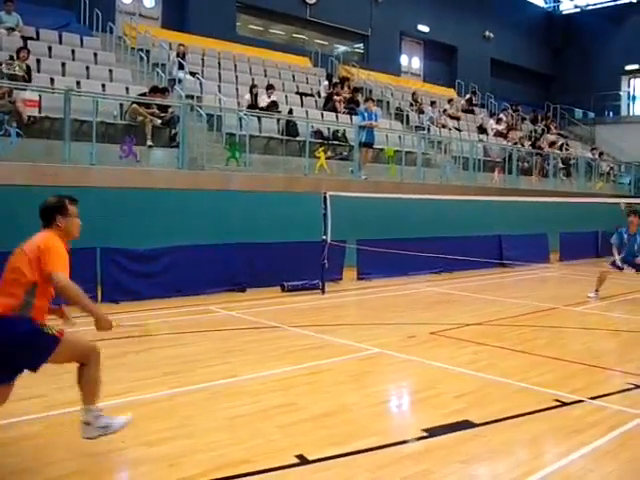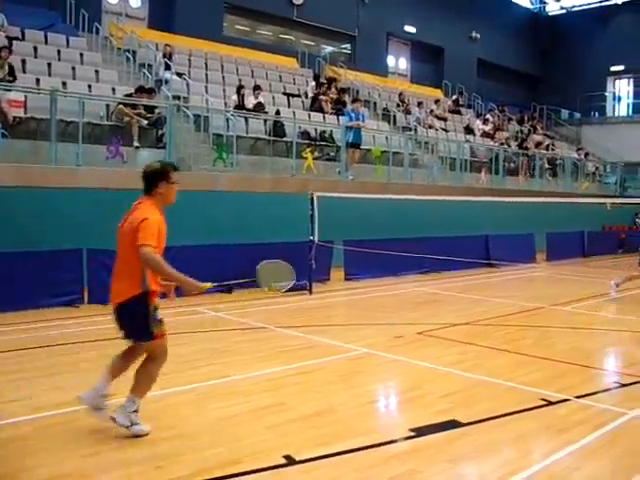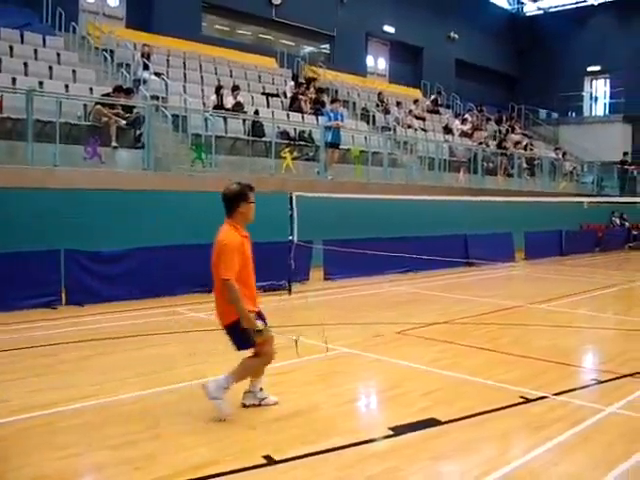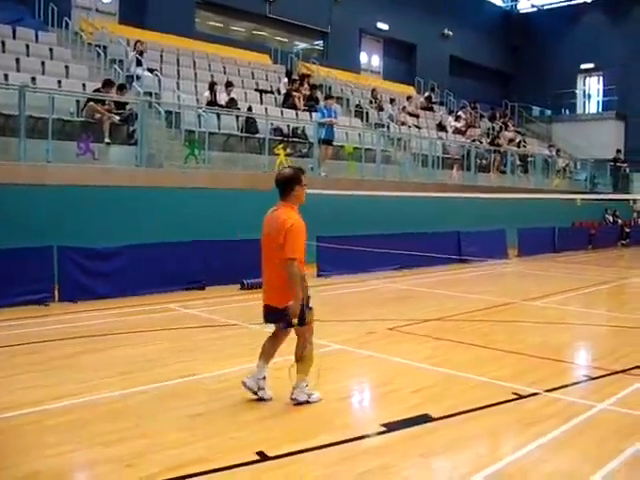
dt=0.4s
person 1, frame 1
left shoulder: (39, 245)
right shoulder: (52, 245)
right elbow: (61, 283)
left wrist: (53, 309)
right wrist: (96, 312)
right knee: (89, 353)
right ankle: (94, 420)
person 1, frame 2
left shoulder: (139, 211)
right shoulder: (151, 217)
right elbow: (148, 256)
left wrist: (162, 282)
right wrist: (183, 281)
left hip: (130, 294)
right hip: (137, 297)
left knee: (140, 347)
right knee: (158, 353)
left ankle: (98, 393)
right ankle: (128, 412)
person 1, frame 3
left shoulder: (236, 234)
right shoulder: (232, 239)
right elbow: (227, 282)
right wrist: (244, 316)
left hip: (245, 307)
right hip: (239, 311)
left knee: (263, 348)
right knee: (266, 353)
left ankle: (255, 393)
right ankle: (219, 386)
person 1, frame 4
left shoulder: (272, 215)
right shoulder: (293, 221)
right elbow: (292, 262)
right wrist: (297, 298)
left hip: (272, 291)
right hip: (289, 293)
left knee: (279, 333)
right knee: (305, 336)
left ankle: (257, 378)
right ankle: (301, 389)
